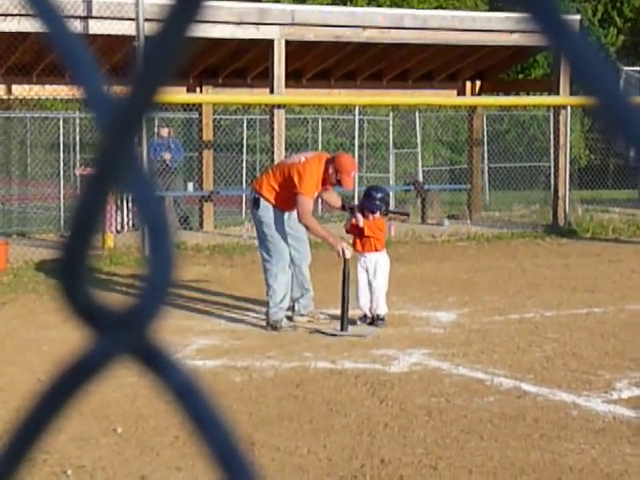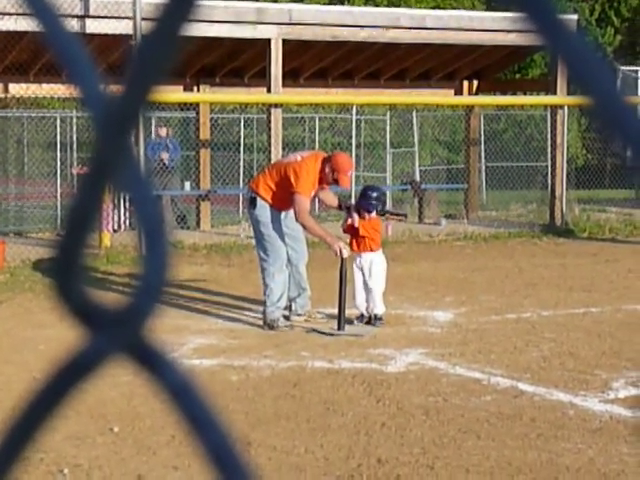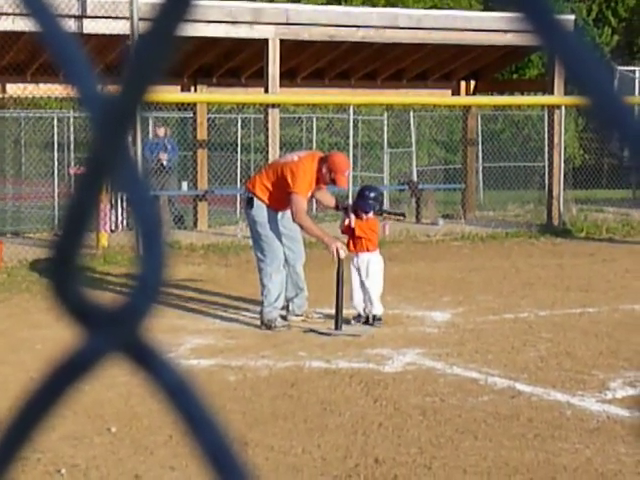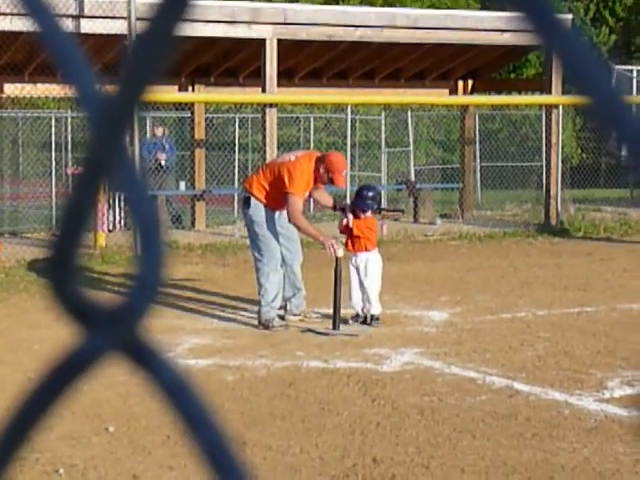
dt=0.1s
person 1, frame 1
left shoulder: (327, 164)
right shoulder: (309, 172)
left elbow: (326, 191)
right elbow: (305, 217)
left wrist: (347, 207)
right wrist: (333, 240)
left hip: (288, 204)
right hip: (267, 202)
left knee: (301, 257)
right knee: (279, 259)
left ankle: (303, 308)
right ankle: (275, 317)
person 1, frame 2
left shoulder: (324, 164)
right shoulder: (305, 171)
left elbow: (322, 190)
right elbow: (302, 216)
left wrist: (343, 206)
right wrist: (330, 239)
left hip: (285, 203)
right hip: (264, 201)
left knee: (298, 256)
right knee: (276, 259)
left ankle: (300, 308)
right ankle: (272, 316)
person 1, frame 3
left shoulder: (321, 163)
right shoulder: (302, 171)
left elbow: (319, 191)
right elbow: (299, 216)
left wrist: (340, 207)
right wrist: (327, 239)
left hip: (282, 204)
right hip: (260, 202)
left knee: (295, 256)
right knee: (273, 259)
left ankle: (297, 308)
right ankle: (270, 316)
person 1, frame 4
left shoulder: (318, 164)
right shoulder: (299, 171)
left elbow: (316, 190)
right elbow: (295, 216)
left wrist: (338, 206)
right wrist: (322, 238)
left hip: (280, 203)
right hip: (258, 201)
left knee: (293, 256)
right knee: (270, 259)
left ankle: (295, 308)
right ankle: (267, 316)
person 2, frame 1
left shoulder: (379, 222)
right shoulder: (363, 219)
left elbow: (362, 224)
right elbow: (348, 228)
left wrist: (357, 213)
right wrist: (352, 215)
left hip: (378, 259)
right hip: (363, 258)
left knee: (378, 288)
right knee: (363, 288)
left ankle: (380, 314)
right ankle: (368, 314)
person 2, frame 2
left shoulder: (375, 222)
right shoulder: (360, 219)
left elbow: (357, 224)
right elbow: (346, 227)
left wrist: (354, 213)
right wrist: (349, 215)
left hip: (374, 259)
right hip: (359, 258)
left knee: (374, 288)
right knee: (359, 288)
left ankle: (378, 314)
right ankle: (365, 313)
person 2, frame 3
left shoulder: (372, 222)
right shoulder: (358, 219)
left elbow: (354, 225)
right elbow: (344, 229)
left wrist: (351, 213)
right wrist: (347, 215)
left hip: (371, 259)
right hip: (356, 258)
left knee: (372, 288)
right knee: (356, 288)
left ankle: (376, 314)
right ankle: (362, 313)
person 2, frame 4
left shoulder: (370, 221)
right shoulder: (356, 219)
left elbow: (352, 224)
right elbow: (342, 228)
left wrist: (349, 213)
right wrist: (345, 215)
left hip: (370, 258)
right hip: (355, 258)
left knee: (370, 287)
right knee: (355, 288)
left ankle: (374, 314)
right ankle: (360, 313)
